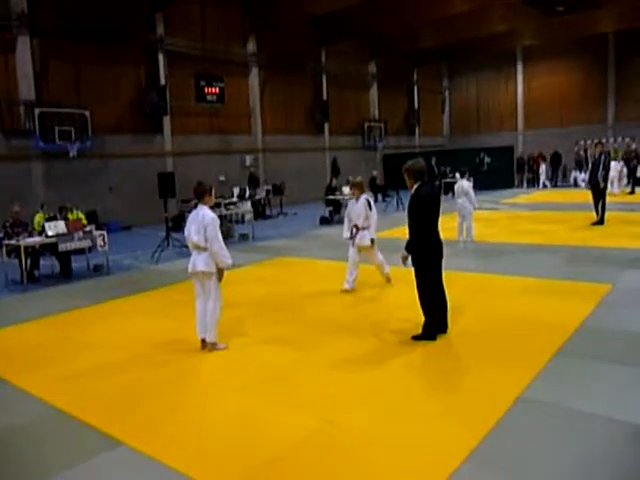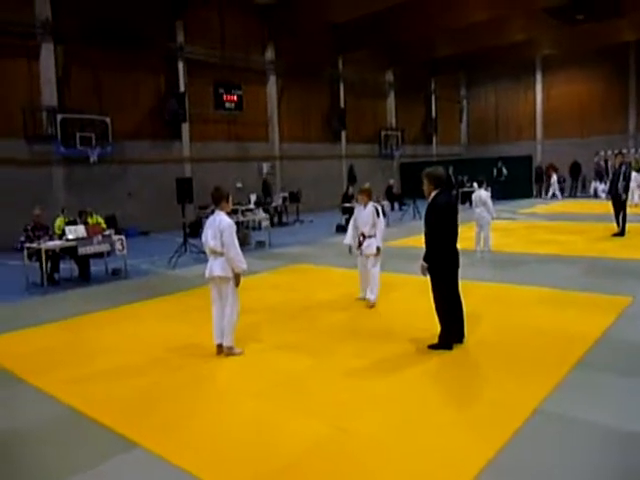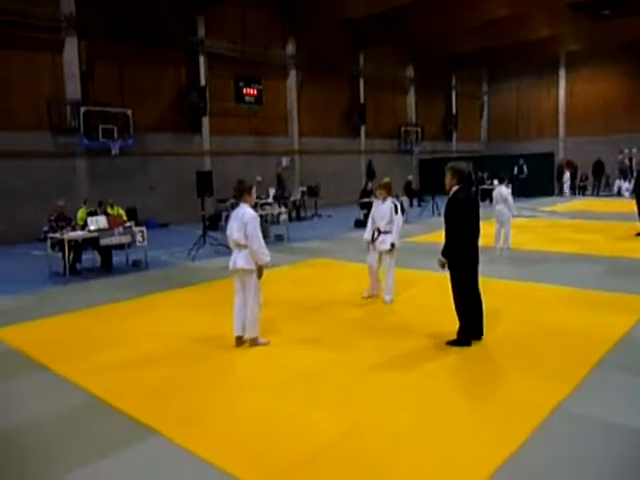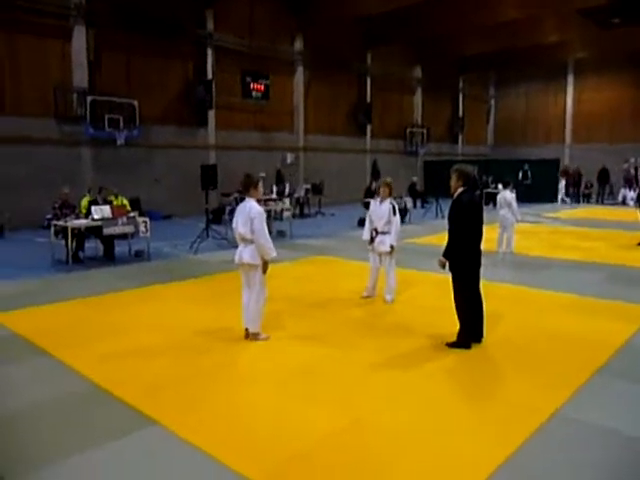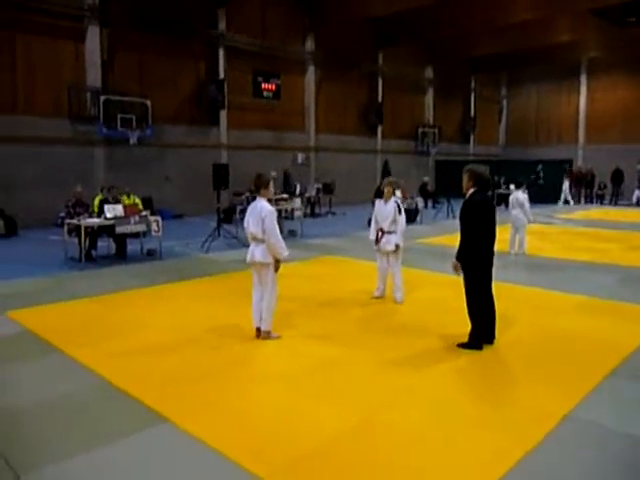
dt=0.3s
person 1, frame 1
left shoulder: (419, 196)
right shoulder: (432, 189)
left elbow: (418, 227)
left wrist: (408, 250)
right wrist: (412, 239)
left hip: (424, 250)
right hip: (434, 245)
left knee: (426, 290)
right knee: (436, 286)
left ankle: (430, 330)
right ankle: (441, 325)
person 1, frame 2
left shoulder: (436, 204)
right shoulder: (448, 199)
left elbow: (434, 237)
left wrist: (426, 260)
left hip: (439, 259)
right hip: (450, 255)
left knee: (442, 299)
right knee: (452, 295)
left ankle: (447, 339)
right ankle: (457, 334)
person 1, frame 3
left shoulder: (456, 199)
right shoulder: (469, 195)
left elbow: (454, 231)
left wrist: (444, 254)
left hip: (460, 254)
right hip: (471, 251)
left knee: (461, 295)
right knee: (472, 292)
left ankle: (465, 336)
right ankle: (476, 331)
person 1, frame 4
left shoulder: (460, 201)
right shoulder: (474, 198)
left elbow: (456, 233)
left wrist: (446, 255)
left hip: (462, 257)
right hip: (473, 254)
left knee: (463, 297)
right knee: (474, 294)
left ankle: (465, 338)
right ankle: (476, 334)
person 1, frame 5
left shoulder: (472, 202)
right shoulder: (487, 199)
left elbow: (468, 234)
left wrist: (459, 258)
left hip: (474, 257)
right hip: (486, 255)
left knee: (475, 298)
right knee: (485, 295)
left ankle: (476, 340)
right ankle: (488, 335)
person 2, frame 1
left shoulder: (192, 216)
right shoulder: (210, 217)
left elbow: (189, 239)
right elbow: (215, 244)
right wrist: (222, 265)
left hip: (196, 261)
right hip: (208, 262)
left knee: (201, 300)
right knee: (213, 302)
left ankle: (203, 339)
right ankle: (211, 341)
person 2, frame 2
left shoulder: (210, 221)
right shoulder: (227, 222)
right elbow: (231, 249)
right wrist: (238, 270)
left hip: (213, 266)
right hip: (225, 267)
left knee: (218, 306)
right knee: (230, 307)
left ankle: (219, 344)
right ankle: (228, 346)
person 2, frame 3
left shoulder: (235, 214)
right shoulder: (250, 215)
left elbow: (230, 238)
right elbow: (255, 242)
right wrist: (261, 263)
left hip: (236, 259)
right hip: (249, 260)
left knee: (240, 298)
right knee: (253, 299)
left ankle: (239, 336)
right ankle: (252, 337)
person 2, frame 4
left shoulder: (240, 208)
right shoulder: (257, 210)
right elbow: (261, 237)
right wrist: (267, 257)
left hip: (243, 253)
right hip: (255, 254)
left knee: (248, 292)
right knee: (258, 293)
left ankle: (248, 329)
right ankle: (254, 331)
person 2, frame 5
left shoulder: (252, 207)
right shoulder: (268, 209)
right elbow: (272, 236)
right wrist: (278, 256)
left hip: (254, 252)
right hip: (266, 253)
left knee: (258, 290)
right knee: (269, 292)
left ankle: (258, 327)
right ankle: (266, 330)
person 3, frame 1
left shoulder: (367, 201)
right shoulder: (351, 202)
left elbow: (373, 219)
right elbow: (347, 218)
left wrist: (372, 236)
right wrist: (348, 234)
left hip: (366, 234)
right hip: (355, 235)
left knee: (375, 257)
right knee: (352, 259)
left ankle: (386, 273)
right ankle: (349, 284)
person 3, frame 2
left shoulder: (375, 208)
right shoulder: (358, 208)
left elbow: (380, 227)
right elbow: (353, 225)
left wrist: (378, 245)
right wrist: (350, 242)
left hip: (372, 242)
right hip: (361, 242)
left knee: (373, 270)
right knee: (362, 270)
left ankle: (371, 298)
right ankle: (364, 294)
person 3, frame 3
left shoulder: (394, 204)
right shoulder: (376, 203)
left elbow: (397, 224)
right elbow: (371, 220)
left wrist: (393, 242)
right wrist: (368, 237)
left hip: (387, 239)
right hip: (376, 238)
left knee: (388, 268)
right knee: (372, 264)
left ankle: (388, 296)
right ankle: (373, 291)
person 3, frame 4
left shoulder: (391, 205)
right shoulder: (374, 203)
left elbow: (396, 225)
right elbow: (369, 220)
left wrist: (392, 243)
right wrist: (368, 237)
left hip: (386, 239)
right hip: (375, 238)
left knee: (389, 268)
right knee: (373, 266)
left ankle: (389, 295)
right ankle: (370, 291)
person 3, frame 5
left shoulder: (396, 204)
right shoulder: (378, 203)
left elbow: (401, 224)
right elbow: (375, 220)
left wrist: (398, 242)
right wrist: (374, 237)
left hip: (392, 238)
right hip: (381, 238)
left knee: (395, 267)
right knee: (381, 266)
left ankle: (398, 295)
right ankle: (380, 292)
